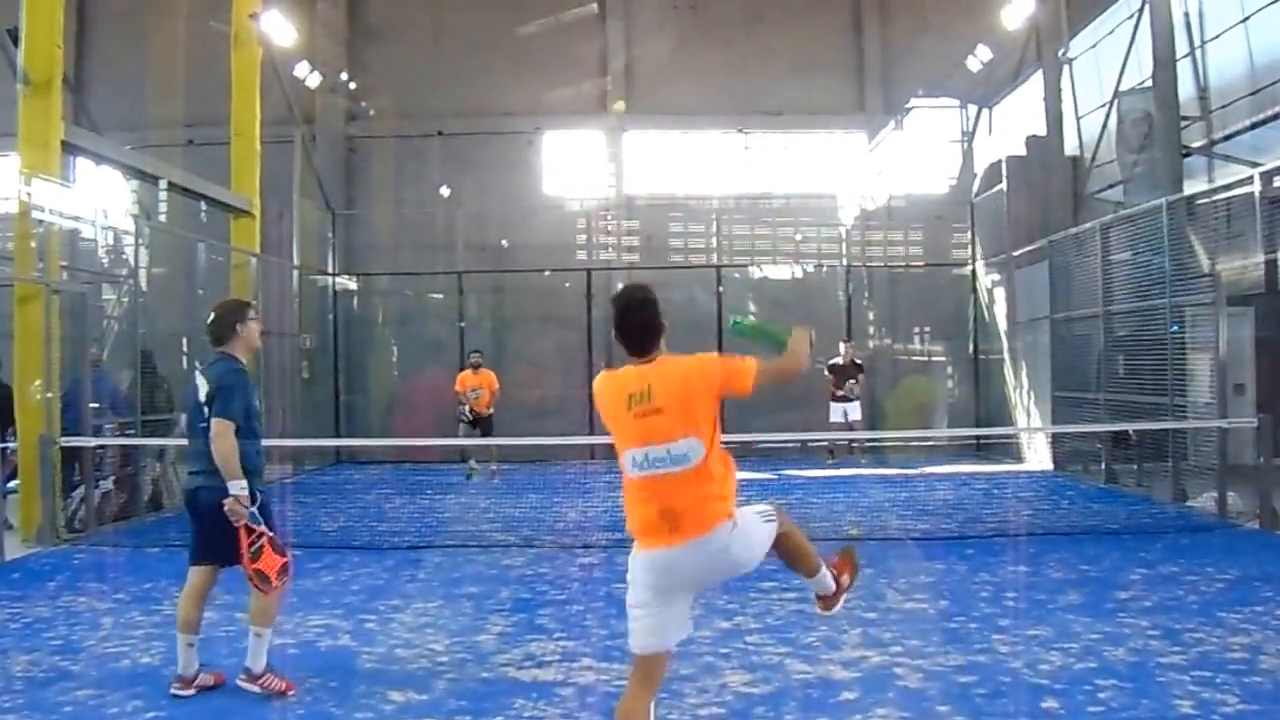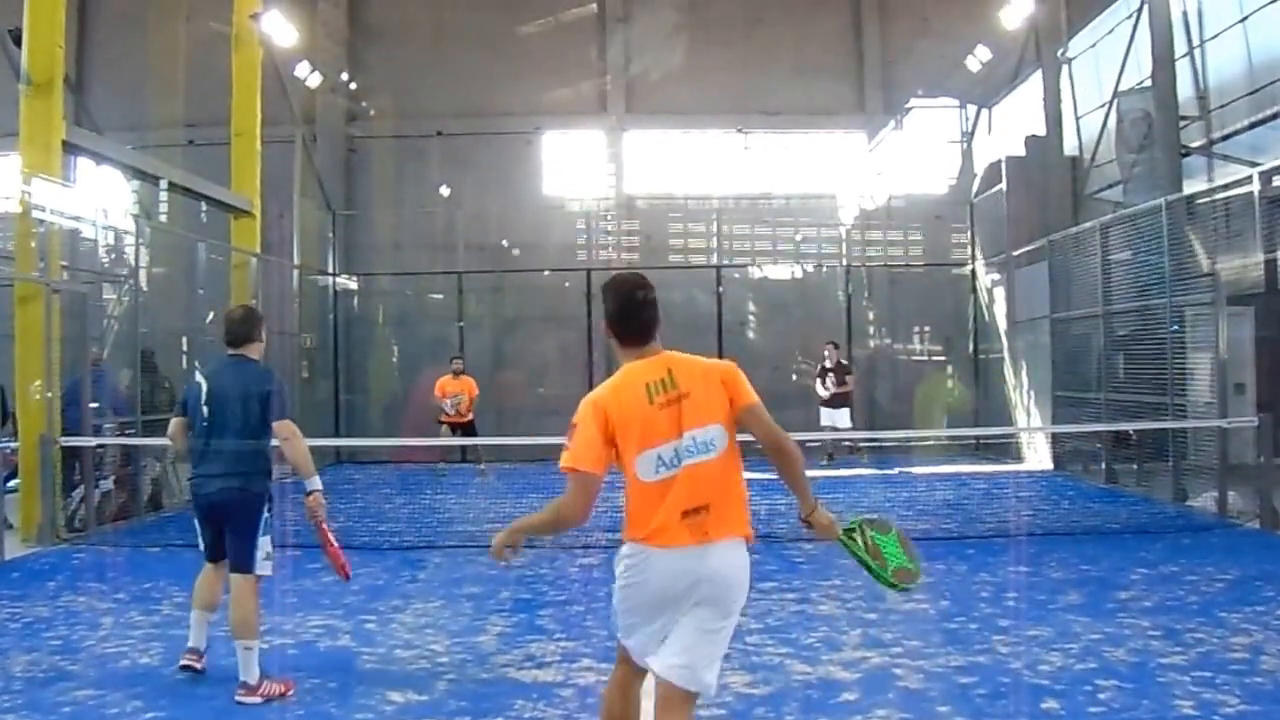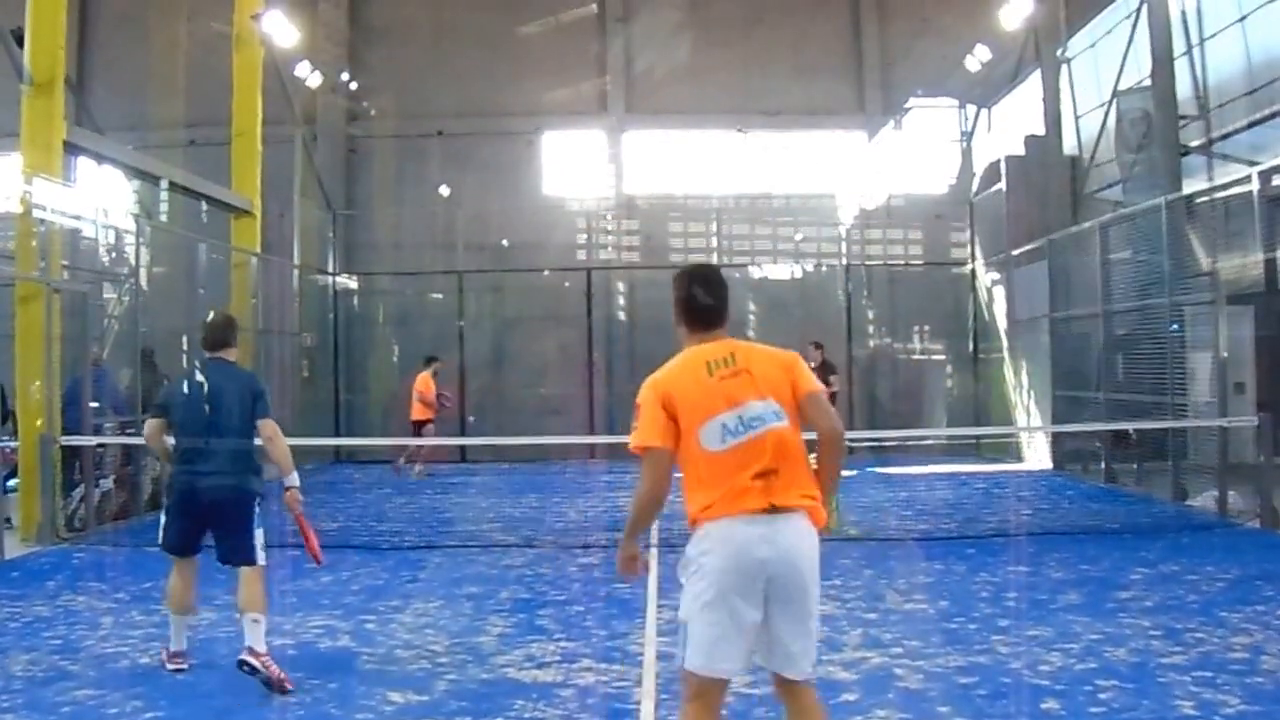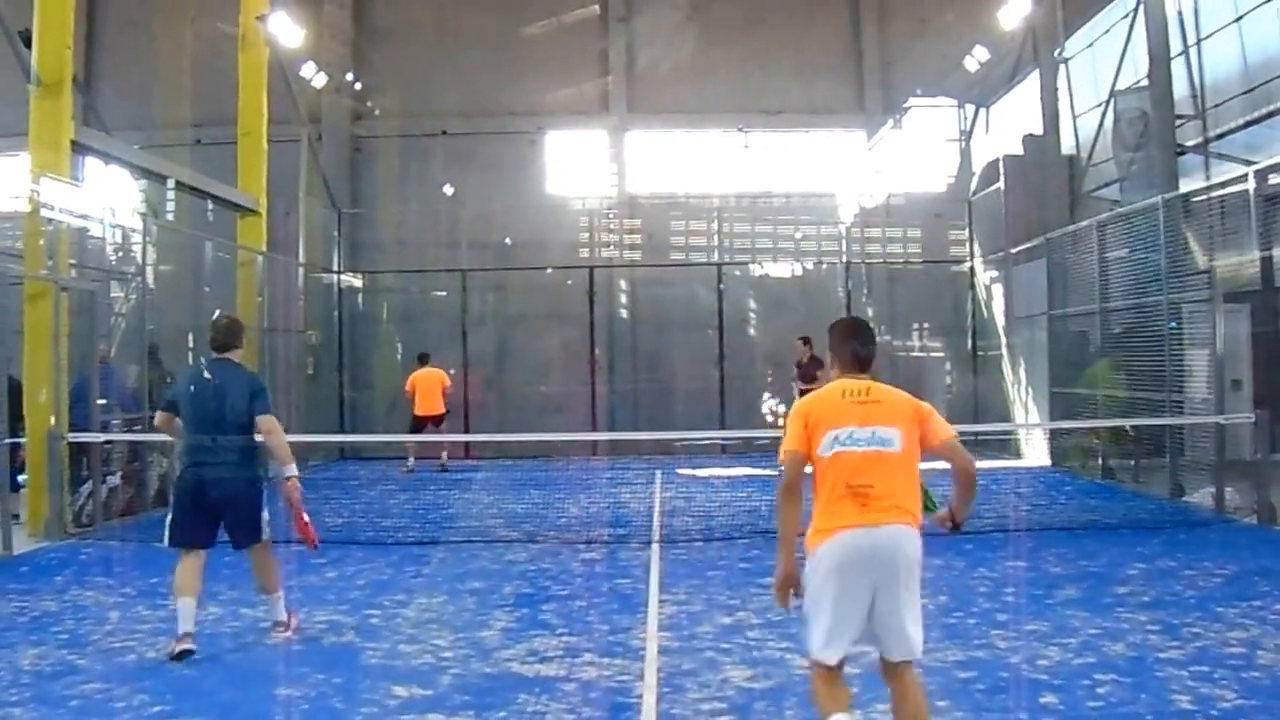
dt=0.4s
person 1, frame 1
left shoulder: (605, 388)
right shoulder: (699, 371)
right elbow: (786, 371)
right wrist: (800, 343)
left hip: (655, 555)
right hip: (716, 538)
left knee: (645, 674)
right knee: (779, 526)
right ankle: (828, 586)
person 1, frame 2
left shoulder: (600, 404)
right shoulder: (720, 373)
left elbow: (576, 509)
right elbow: (779, 445)
left wrist: (516, 531)
right wrist: (810, 509)
left hip: (653, 558)
right hip: (723, 556)
left knee: (629, 663)
person 1, frame 3
left shoulder: (662, 385)
right shoulder: (782, 363)
left elbow: (653, 486)
right elbow: (832, 428)
left wrist: (630, 541)
right wrist: (821, 499)
left hip: (721, 539)
right hip: (790, 533)
person 1, frame 4
left shoulder: (810, 405)
right shoulder: (913, 407)
left elbow: (790, 483)
right elbow: (965, 466)
left wrist: (786, 557)
right wrist: (958, 513)
left hip: (836, 544)
right hip: (897, 538)
left knee: (825, 671)
right knee: (899, 670)
person 2, frame 1
left shoulder: (206, 374)
right shoulder: (235, 374)
left elbow: (192, 428)
right elbow: (221, 434)
right wrist: (237, 489)
left hip: (200, 488)
right hip: (228, 493)
left knee: (200, 577)
left ankle: (186, 674)
right ankle: (255, 671)
person 2, frame 2
left shoulder: (201, 379)
right shoulder: (264, 379)
left elbow: (175, 432)
right elbow: (287, 436)
right wrist: (313, 486)
left hip: (204, 488)
right hip: (246, 490)
left knee: (216, 563)
right knee: (245, 580)
left ankle: (195, 647)
right ankle: (250, 681)
person 2, frame 3
left shoulder: (179, 383)
right shoulder: (248, 382)
left elbow: (151, 433)
right elbow: (271, 435)
right wrist: (292, 483)
left hip: (186, 487)
right hip: (235, 488)
left knee: (183, 565)
right knee: (251, 571)
left ankle: (177, 651)
right ankle: (255, 650)
person 2, frame 4
left shoulder: (188, 378)
right shoulder: (250, 381)
left elbow: (162, 421)
right elbow: (269, 428)
right wrist: (290, 473)
left hip: (194, 479)
right hip: (241, 480)
left knee: (190, 556)
right knee: (260, 548)
left ankle: (185, 632)
right ankle: (280, 619)
